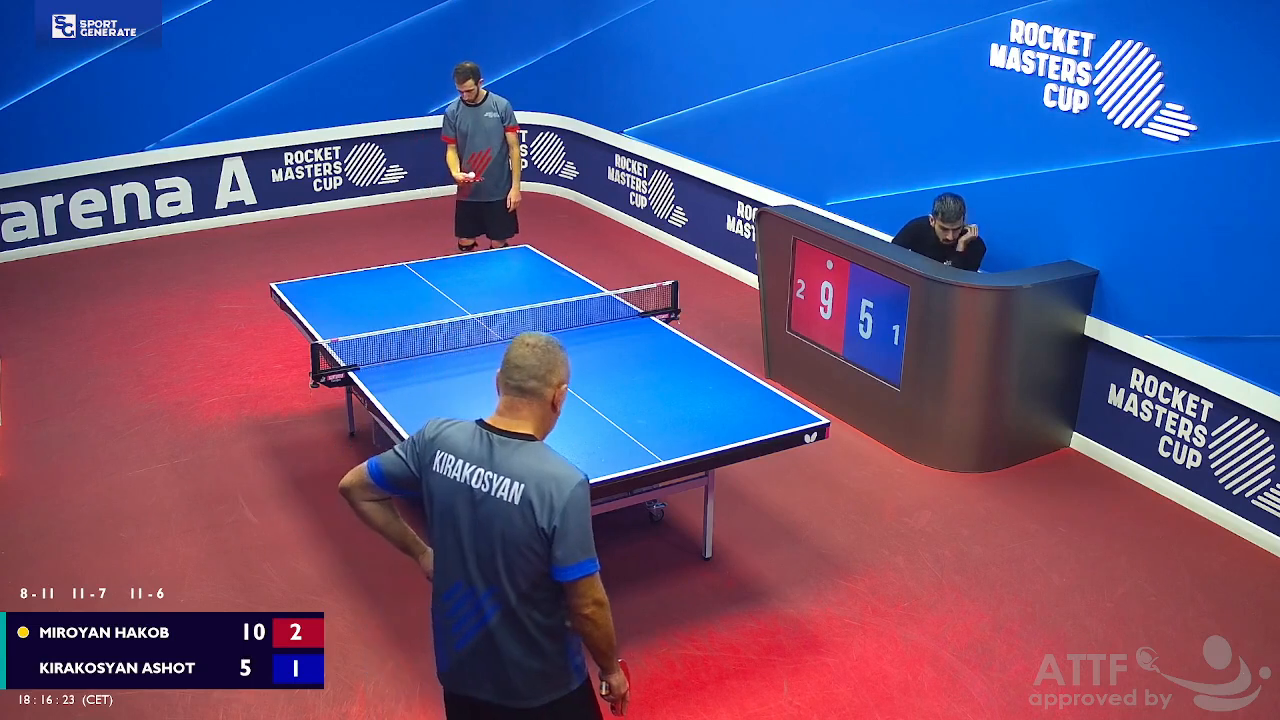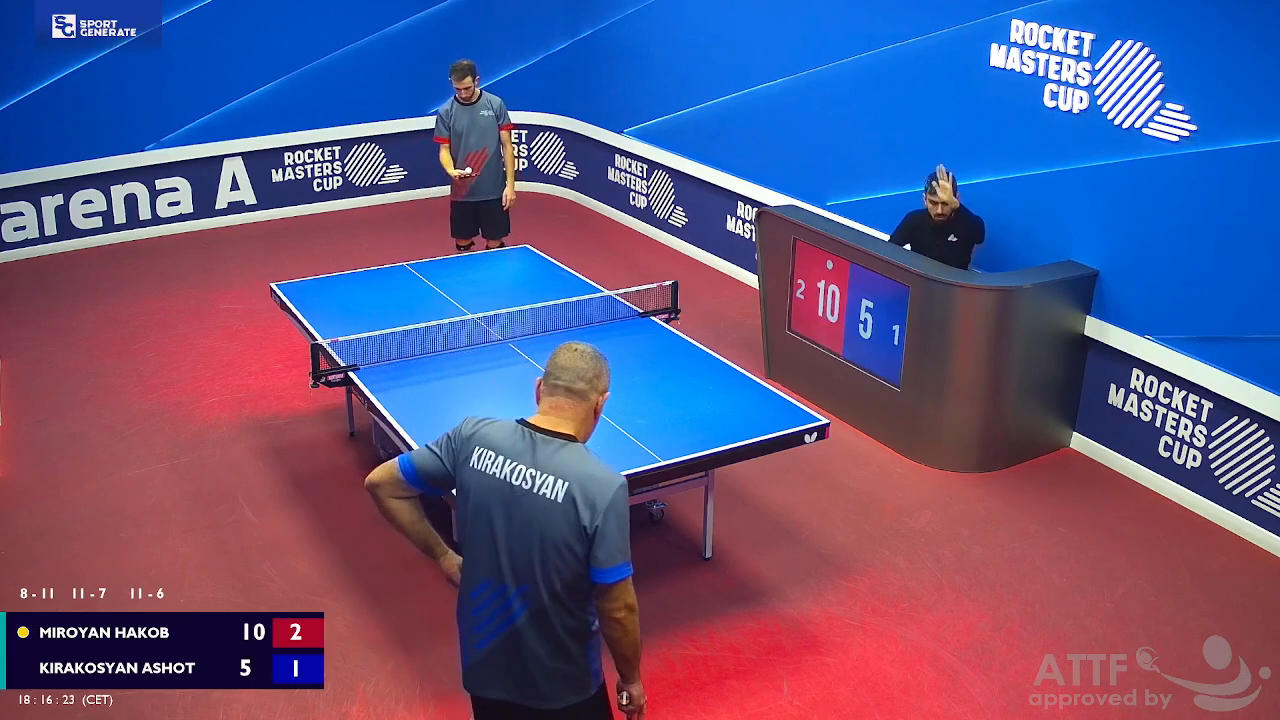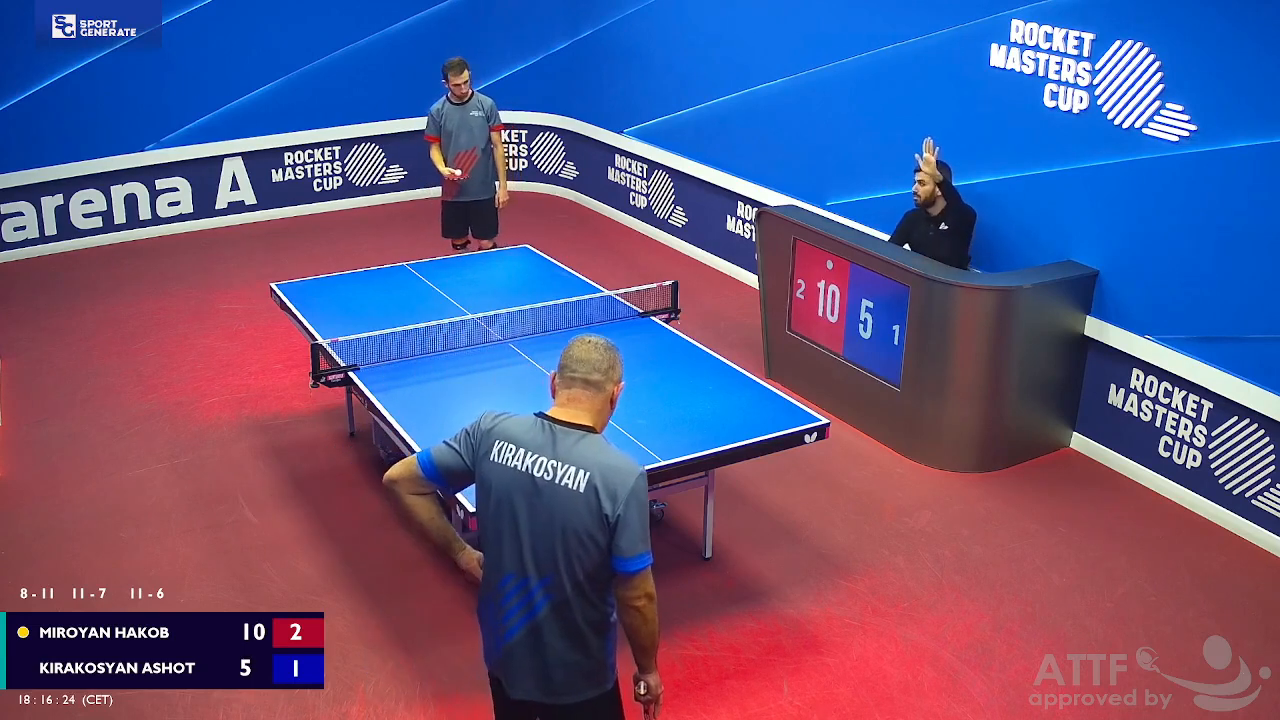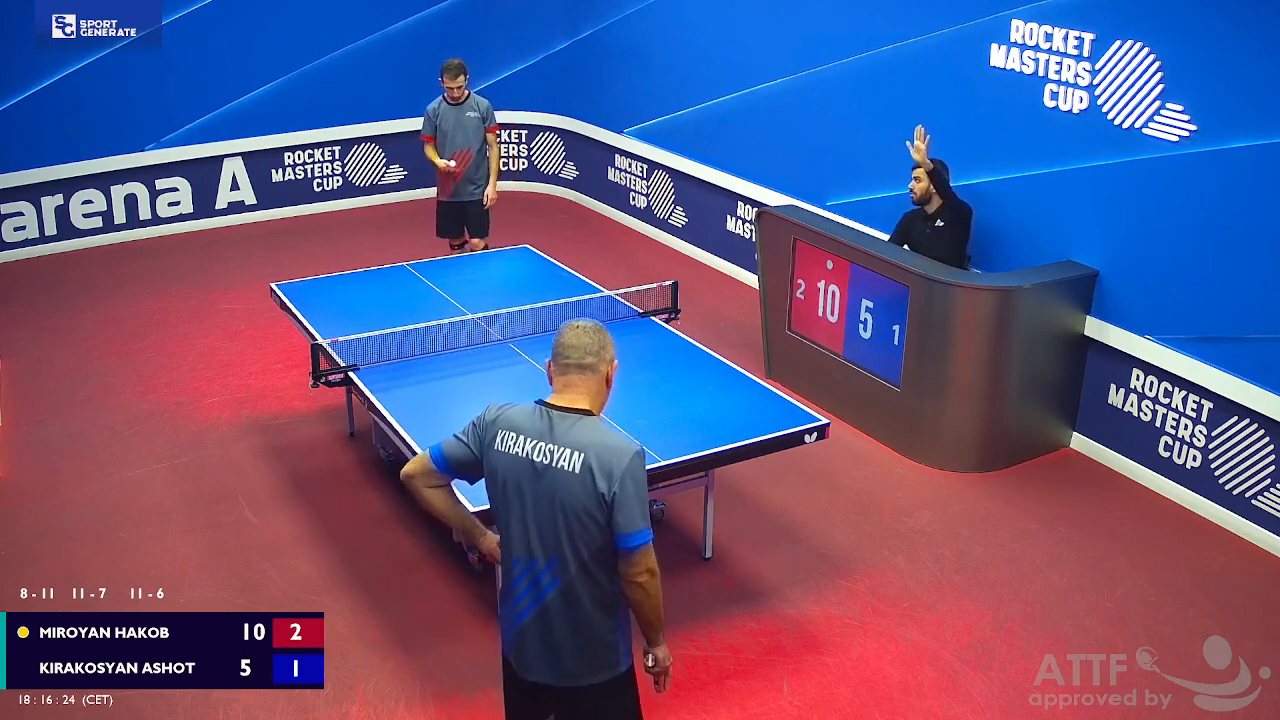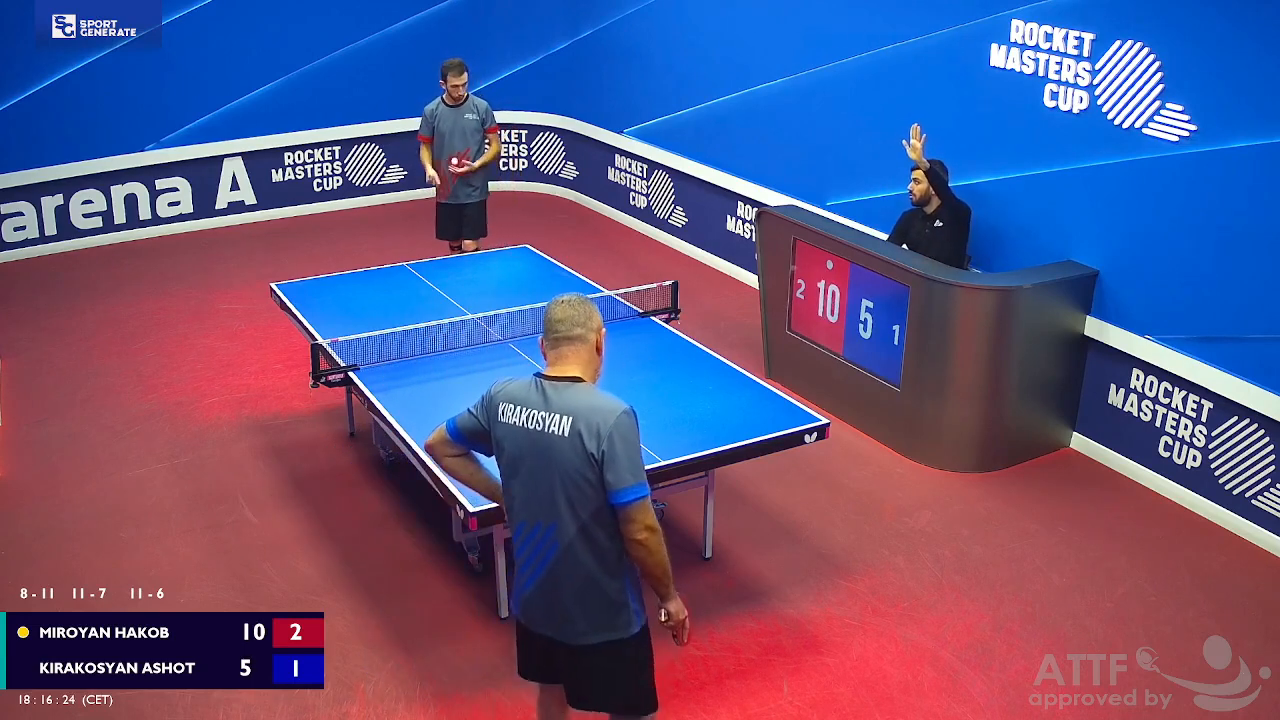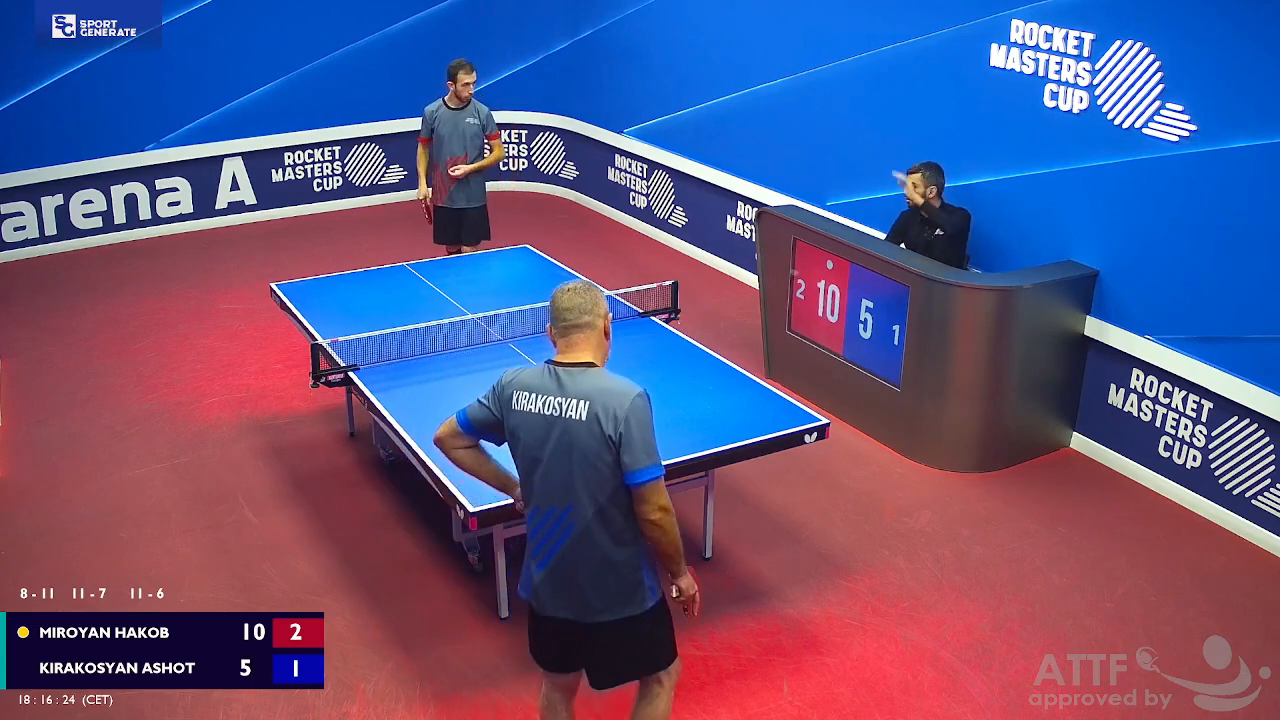
dt=0.3s
person 1, frame 1
left shoulder: (438, 438)
right shoulder: (562, 484)
left elbow: (355, 487)
right elbow: (586, 605)
left wrist: (420, 552)
right wrist: (611, 669)
left hip: (459, 664)
right hip: (543, 682)
person 1, frame 2
left shoulder: (474, 436)
right shoulder: (602, 487)
left elbow: (382, 484)
right elbow: (618, 608)
left wrist: (441, 555)
right wrist: (631, 678)
left hip: (482, 656)
right hip: (562, 679)
person 1, frame 3
left shoulder: (491, 431)
right shoulder: (621, 477)
left elbow: (401, 480)
right elbow: (636, 597)
left wrist: (459, 551)
right wrist: (647, 668)
left hip: (503, 645)
right hip: (577, 668)
person 1, frame 4
left shoulder: (497, 422)
right shoulder: (620, 455)
left elbow: (417, 475)
right elbow: (639, 573)
left wrist: (479, 536)
right wrist: (656, 642)
left hip: (520, 630)
right hip: (592, 651)
person 1, frame 5
left shoulder: (501, 397)
right shoulder: (610, 417)
left elbow: (438, 446)
right elbow: (640, 531)
right wrist: (668, 596)
left hip: (534, 598)
right hip: (604, 611)
person 1, frame 6
left shoulder: (514, 386)
right shoulder: (625, 399)
left elbow: (448, 438)
right elbow: (653, 511)
right wrist: (679, 572)
left hip: (547, 582)
right hip: (621, 589)
right knee: (660, 677)
person 2, frame 1
left shoulder: (501, 106)
right shoulder: (452, 112)
left elbow: (513, 147)
right elbow: (451, 149)
left wrist: (516, 187)
right wrist: (456, 173)
left hip: (498, 192)
right hip: (467, 193)
left knee: (498, 245)
right knee: (465, 245)
person 2, frame 2
left shoulder: (495, 105)
right shoulder: (446, 112)
left elbow: (507, 146)
right elbow: (444, 149)
left wrist: (510, 184)
right wrist: (451, 171)
left hip: (493, 191)
right hip: (462, 193)
left knee: (495, 245)
right knee: (463, 245)
person 2, frame 3
left shoulder: (486, 105)
right shoulder: (437, 111)
left elbow: (498, 146)
right elbow: (434, 147)
left wrist: (503, 185)
right wrist: (443, 169)
left hip: (483, 191)
right hip: (453, 192)
left knee: (487, 244)
right knee: (458, 244)
person 2, frame 4
left shoulder: (482, 106)
right shoulder: (433, 110)
left elbow: (493, 147)
right elbow: (428, 146)
left wrist: (492, 184)
right wrist: (438, 161)
left hip: (477, 190)
right hip: (448, 191)
left knee: (477, 244)
right knee: (456, 245)
person 2, frame 5
left shoulder: (481, 108)
right shoulder: (431, 111)
left elbow: (496, 145)
right elbow: (425, 146)
left wrist: (476, 165)
right wrist: (429, 169)
left hip: (474, 192)
right hip: (446, 193)
left knee: (469, 247)
right knee: (455, 247)
person 2, frame 6
left shoulder: (482, 112)
right shoulder: (431, 112)
left elbow: (499, 152)
right elbow: (423, 148)
left wrist: (470, 168)
right wrist: (422, 181)
left hip: (473, 198)
right hip: (443, 198)
left knee: (469, 251)
right knee: (452, 250)
